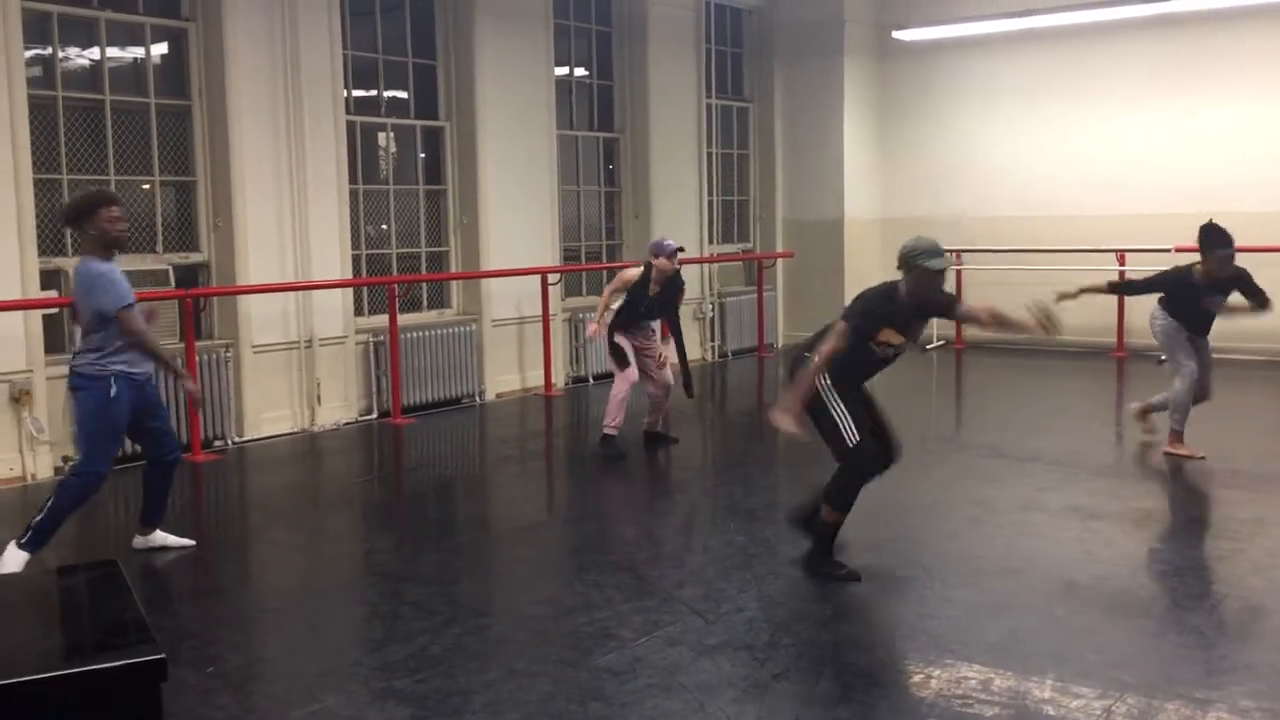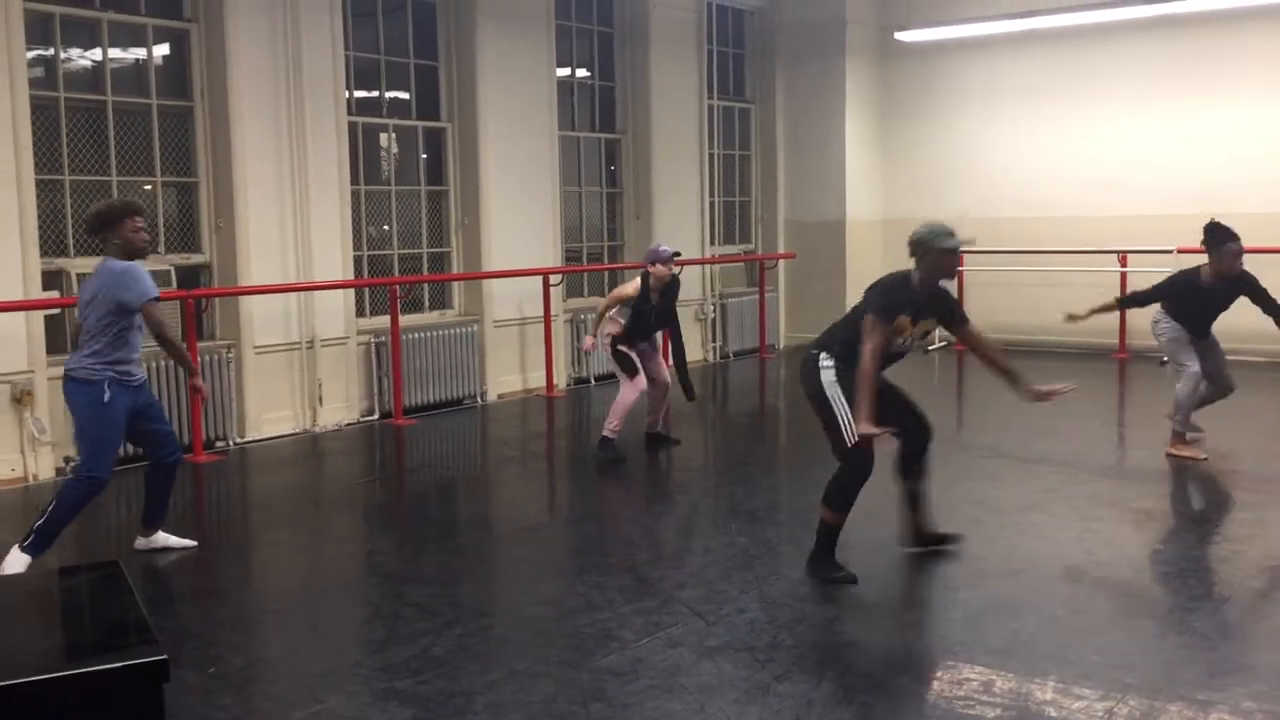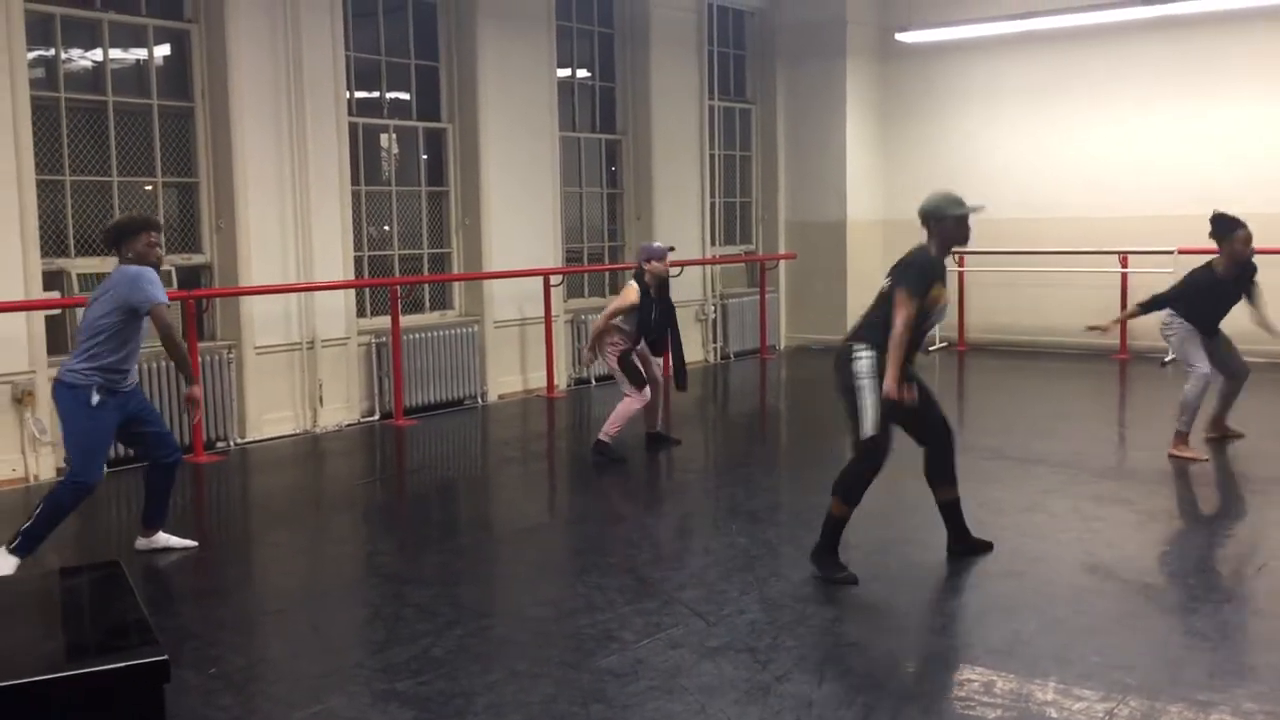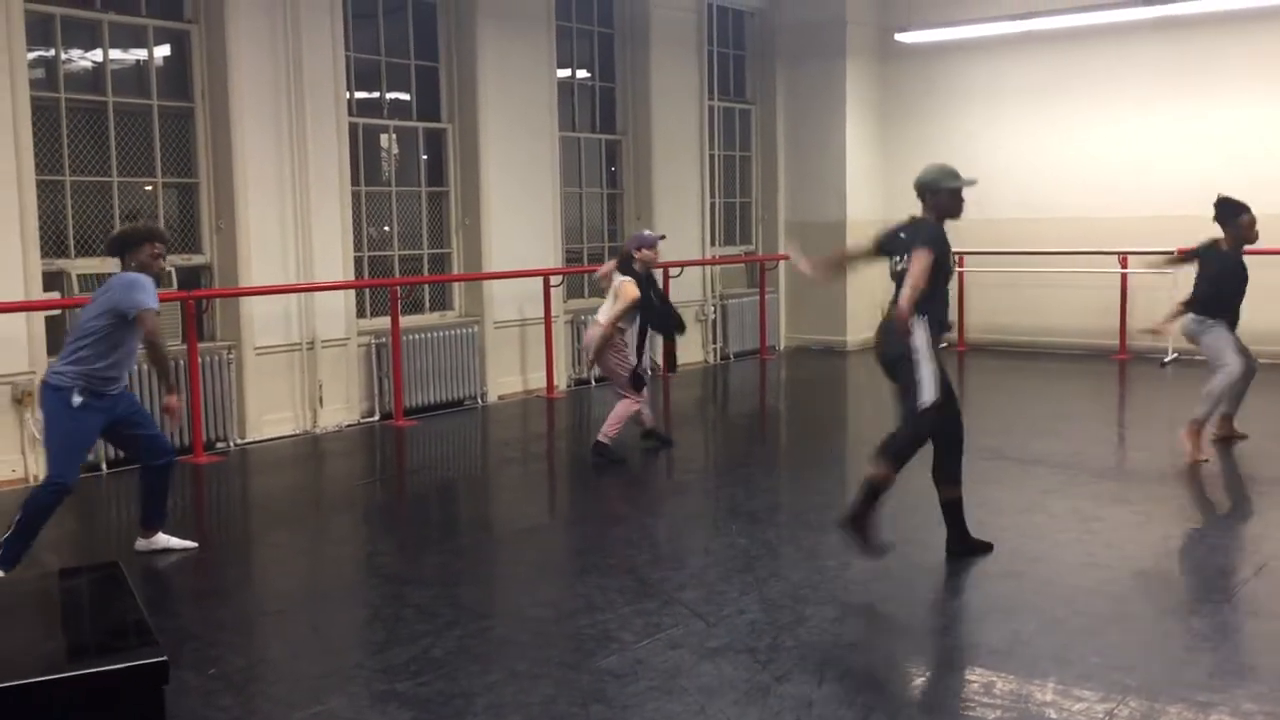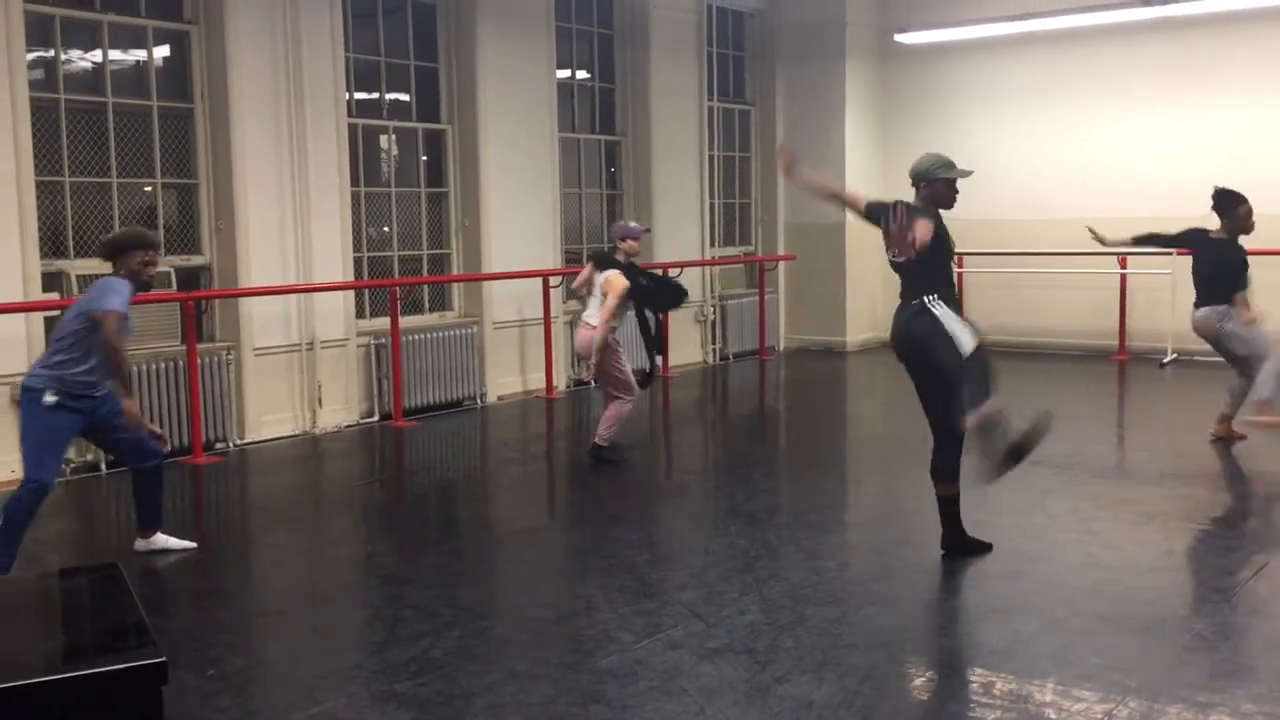
dt=0.1s
person 1, frame 1
left shoulder: (928, 301)
right shoulder: (872, 304)
left elbow: (980, 315)
right elbow: (825, 352)
left wrist: (1031, 326)
right wrist: (789, 405)
left hip: (845, 377)
right hip: (819, 375)
left knee: (882, 453)
right knee: (860, 460)
left ankle: (811, 513)
right ankle: (820, 556)
person 1, frame 2
left shoulder: (939, 300)
right shoulder: (889, 291)
left elbow: (978, 344)
right elbow: (869, 354)
left wrist: (1024, 387)
right wrist: (862, 416)
left hip: (852, 372)
right hip: (828, 367)
left knee: (918, 432)
right knee: (858, 459)
left ankle: (918, 529)
right ankle: (821, 557)
person 1, frame 3
left shoulder: (931, 267)
right shoulder: (920, 266)
right elbow: (901, 320)
right wrist: (892, 378)
left hip: (888, 366)
right hip: (866, 361)
left knee: (942, 438)
right knee: (870, 453)
left ankle: (958, 536)
right ankle: (825, 550)
person 1, frame 4
left shoulder: (906, 231)
right shoulder: (930, 233)
left elbow: (856, 253)
right elbow: (918, 270)
left wrist: (818, 267)
right wrist: (906, 303)
left hip: (900, 339)
right hip: (914, 334)
left knee: (949, 431)
right knee: (923, 421)
left ankle: (958, 536)
right ankle: (861, 513)
person 1, frame 5
left shoulder: (899, 212)
right shoulder: (925, 214)
left elbow: (844, 196)
right elbow: (920, 233)
left wrist: (799, 174)
right wrist: (915, 240)
left hip: (912, 322)
right hip: (930, 313)
left knee: (948, 431)
right knee: (972, 365)
left ankle: (954, 534)
right ankle: (996, 442)
person 2, frame 1
left shoulder: (97, 266)
right shoulder: (98, 273)
left elbow: (81, 312)
right elbow: (134, 333)
left wrist: (126, 314)
right wrist: (182, 375)
left hip: (133, 378)
right hip: (103, 383)
left knee: (167, 452)
right knee: (92, 471)
left ankle: (147, 532)
person 2, frame 2
left shoulder: (107, 274)
right shoulder: (127, 272)
left elbow: (79, 337)
right elbow: (160, 329)
right wrist: (193, 373)
left hip: (128, 384)
right hip: (96, 386)
left knee: (168, 453)
right knee: (93, 476)
left ankle: (149, 533)
person 2, frame 3
left shoulder: (121, 282)
right shoulder: (142, 276)
right elbow: (167, 330)
right wrist: (191, 382)
left hip: (121, 390)
right hip: (86, 391)
left knee: (167, 453)
right knee: (82, 480)
left ankle: (150, 533)
person 2, frame 4
left shoulder: (120, 288)
right shoulder: (137, 284)
right elbow: (152, 336)
right wrist: (170, 391)
left hip: (110, 395)
right hip: (70, 394)
left knee: (161, 453)
right knee: (62, 482)
left ankle: (150, 534)
person 2, frame 5
left shoulder: (116, 295)
right shoulder: (115, 288)
right elbow: (110, 336)
left wrist: (141, 424)
right wrist: (128, 397)
left hip: (94, 397)
right hip: (49, 397)
left knee: (149, 456)
right knee: (37, 484)
left ankle: (148, 535)
person 3, frame 1
left shoulder: (1236, 276)
right shoulder: (1179, 277)
left elbow: (1262, 302)
right elbow: (1129, 287)
left wrist: (1231, 307)
right wrist: (1080, 291)
left hip: (1196, 331)
right hip: (1169, 323)
left knee: (1200, 391)
right knee: (1188, 372)
left ankle: (1144, 408)
right ankle: (1174, 440)
person 3, frame 2
left shoulder: (1241, 279)
right shoulder: (1186, 280)
right elbow: (1139, 298)
right wrist: (1090, 312)
left hip: (1200, 333)
right hip: (1170, 325)
left knee: (1224, 385)
right knee: (1192, 373)
left ankle: (1182, 414)
right ankle: (1177, 442)
person 3, frame 3
left shoulder: (1245, 267)
right shoulder: (1202, 278)
right elbow: (1159, 301)
left wrist: (1260, 314)
right wrist: (1114, 322)
left hip: (1205, 329)
right hip: (1181, 325)
left knee: (1238, 371)
right knee: (1201, 373)
left ankle: (1217, 425)
right ankle: (1179, 443)
person 3, frame 4
left shoulder: (1214, 248)
right shoulder: (1224, 265)
left elbow: (1191, 254)
right elbow: (1198, 297)
left wrist: (1168, 260)
right wrist: (1168, 320)
left hip: (1216, 323)
right hip: (1205, 324)
left knee: (1248, 367)
right knee: (1233, 369)
left ankle: (1224, 425)
right ankle: (1193, 430)
person 3, frame 5
left shoulder: (1199, 237)
right shoulder: (1233, 252)
left elbow: (1156, 239)
right elbow: (1239, 284)
left wrist: (1113, 242)
right wrist: (1245, 310)
left hip: (1204, 317)
right hip: (1220, 316)
left knee: (1247, 367)
right knee: (1269, 356)
left ankle: (1223, 424)
right ankle: (1261, 410)
person 4, frame 1
left shoulder: (676, 285)
right shoulder: (634, 276)
left elbow: (672, 319)
right elbow: (608, 291)
left wrist: (663, 349)
right wrist: (596, 321)
left hip: (646, 332)
right hip: (620, 329)
left knee: (664, 382)
right knee: (628, 376)
left ankle: (652, 431)
right ankle: (609, 435)
person 4, frame 2
left shoulder: (672, 287)
right shoulder: (633, 290)
right elbow: (605, 305)
left wrist: (659, 348)
right wrist: (592, 335)
left hip: (644, 338)
right hip: (618, 336)
left knee: (661, 381)
right knee: (637, 384)
left ankle: (653, 432)
right ankle: (607, 439)
person 4, frame 3
left shoulder: (659, 283)
right shoulder: (634, 295)
right elbow: (603, 319)
right wrist: (591, 348)
left hip: (631, 339)
right hip: (614, 340)
left knee: (654, 381)
right knee: (640, 393)
left ankle: (654, 432)
right ankle: (603, 443)
person 4, frame 4
left shoulder: (624, 265)
right shoulder: (633, 291)
left elbow: (601, 274)
right elbow: (608, 323)
right wrist: (593, 354)
left hip: (612, 335)
right hip: (607, 340)
left knee: (637, 383)
right knee: (634, 393)
left ankle: (648, 427)
right ankle: (602, 443)
person 4, frame 5
left shoulder: (601, 265)
right shoulder: (621, 282)
left elbow: (577, 287)
right elbow: (604, 321)
right wrist: (595, 361)
left hip: (585, 334)
right hip: (598, 338)
left knee: (615, 389)
right knee: (627, 393)
left ankle: (602, 441)
right ankle: (600, 445)
